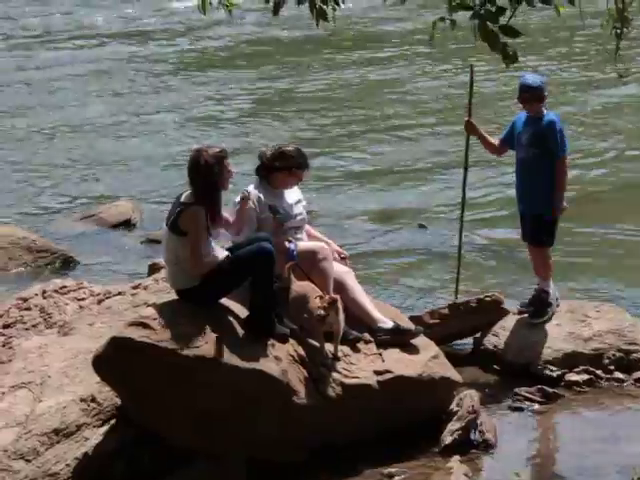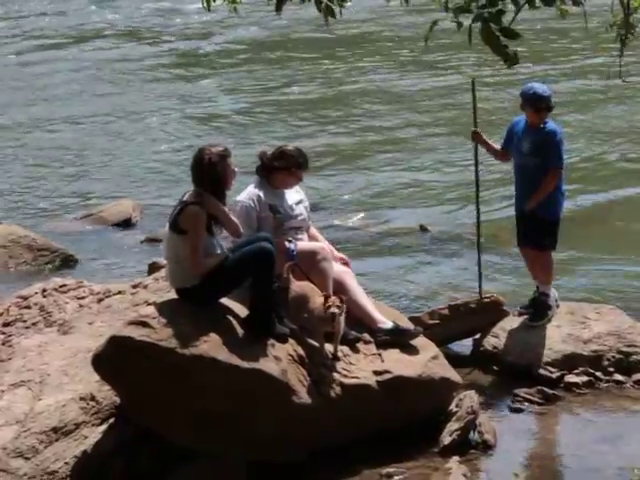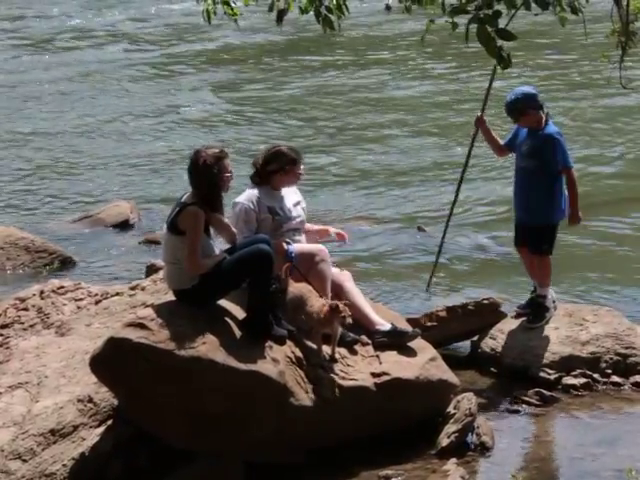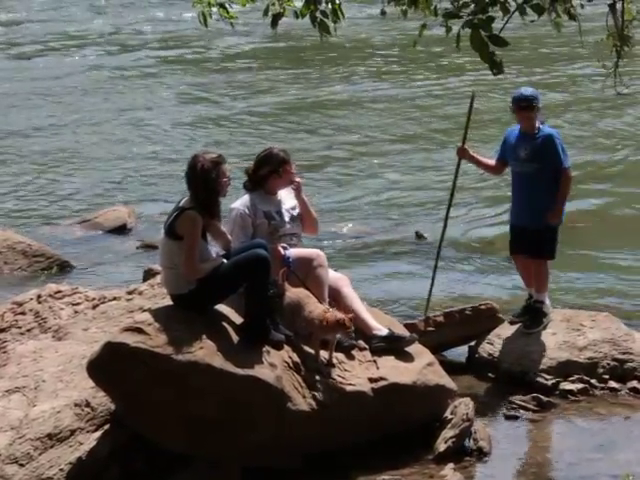
dt=0.7s
person 1, frame 1
left shoulder: (551, 123)
right shoulder: (519, 121)
left elbow: (562, 163)
right elbow: (498, 149)
left wrist: (559, 199)
right wrist: (477, 133)
left hip: (546, 200)
right hip: (526, 199)
left knee: (540, 248)
right knee: (532, 246)
left ankle: (548, 296)
right ankle: (542, 290)
person 1, frame 2
left shoulder: (552, 133)
right shoulder: (516, 126)
left elbow: (555, 174)
right elbow: (505, 155)
left wrist: (534, 200)
right wrist: (484, 142)
left hip: (546, 204)
right hip: (524, 202)
left knee: (541, 252)
right knee: (526, 249)
left ankle: (547, 298)
right ankle: (541, 292)
person 1, frame 3
left shoulder: (551, 136)
right shoulder: (522, 130)
left elbow: (569, 173)
right elbow: (502, 150)
left wrist: (574, 209)
right wrist: (485, 130)
left hip: (545, 209)
right hip: (524, 206)
left knee: (540, 254)
right knee: (523, 249)
left ankle: (545, 300)
right ankle: (538, 292)
person 1, frame 4
left shoulder: (549, 137)
right shoulder: (511, 135)
left elbow: (566, 175)
right elbow: (498, 168)
left wrist: (559, 208)
right wrist: (471, 157)
left hip: (544, 214)
right hip: (520, 212)
left knee: (538, 260)
right knee: (519, 256)
left ankle: (541, 306)
right ankle: (533, 299)
person 2, frame 1
left shoulder: (292, 192)
right shoulder: (252, 199)
left wrist: (329, 243)
left hip: (303, 258)
left knee: (344, 273)
right knee: (320, 251)
left ankle: (381, 324)
person 2, frame 2
left shoulder: (295, 192)
right shoulder: (250, 200)
left elbow: (307, 228)
left wrist: (333, 252)
left hip: (304, 259)
left knee: (344, 274)
right knee: (320, 252)
left ankle: (381, 325)
person 2, frame 3
left shoulder: (291, 192)
right shoulder: (248, 202)
left wrist: (325, 230)
right wrist: (275, 246)
left hip: (301, 260)
left knee: (342, 276)
right knee: (318, 252)
left ankle: (379, 327)
person 2, frame 4
left shoulder: (288, 195)
right shoulder: (244, 207)
left elbow: (312, 229)
left wrist: (300, 197)
right wrist: (270, 251)
left hip: (301, 265)
left knee: (340, 281)
right knee: (316, 257)
left ankle: (376, 332)
person 3, frame 1
left shoulder: (194, 198)
right shoulder: (194, 211)
left elbow: (232, 227)
right elbow: (196, 266)
left wrist: (242, 208)
right wrist: (226, 258)
left hip: (197, 278)
right hip: (194, 288)
left knee: (262, 240)
right knee: (263, 253)
left ankle: (270, 313)
right ankle: (260, 322)
person 3, frame 2
left shoulder: (201, 199)
right shoulder: (195, 211)
left elbow: (237, 232)
right elbow: (196, 266)
left wrist: (220, 211)
right wrist: (224, 256)
left hip: (200, 277)
right hip: (194, 287)
left knee: (264, 240)
right knee: (264, 253)
left ankle: (269, 313)
right ankle: (260, 322)
person 3, frame 3
left shoulder: (198, 200)
right shoulder: (194, 211)
left elbow: (232, 238)
right elbow: (194, 266)
left wrist: (217, 219)
right wrist: (221, 257)
left hip: (198, 277)
right hip: (191, 288)
left knee: (261, 241)
right knee: (262, 255)
left ankle: (269, 314)
right ankle: (257, 323)
person 3, frame 4
left shoulder: (194, 204)
right shoulder: (192, 216)
left elbow: (226, 244)
right elbow: (191, 271)
left wrist: (212, 223)
right wrist: (219, 261)
left hip: (194, 284)
right hip: (189, 293)
left knee: (259, 246)
right knee: (259, 260)
left ankle: (266, 319)
right ankle: (255, 327)
